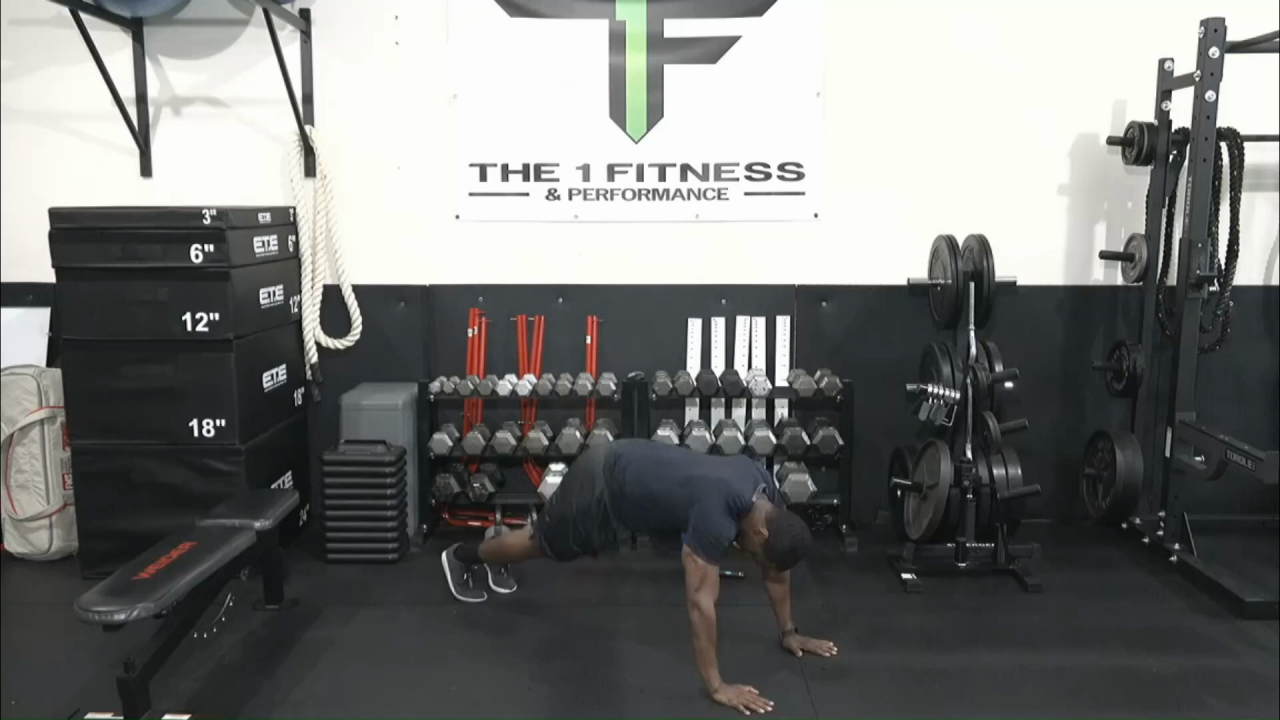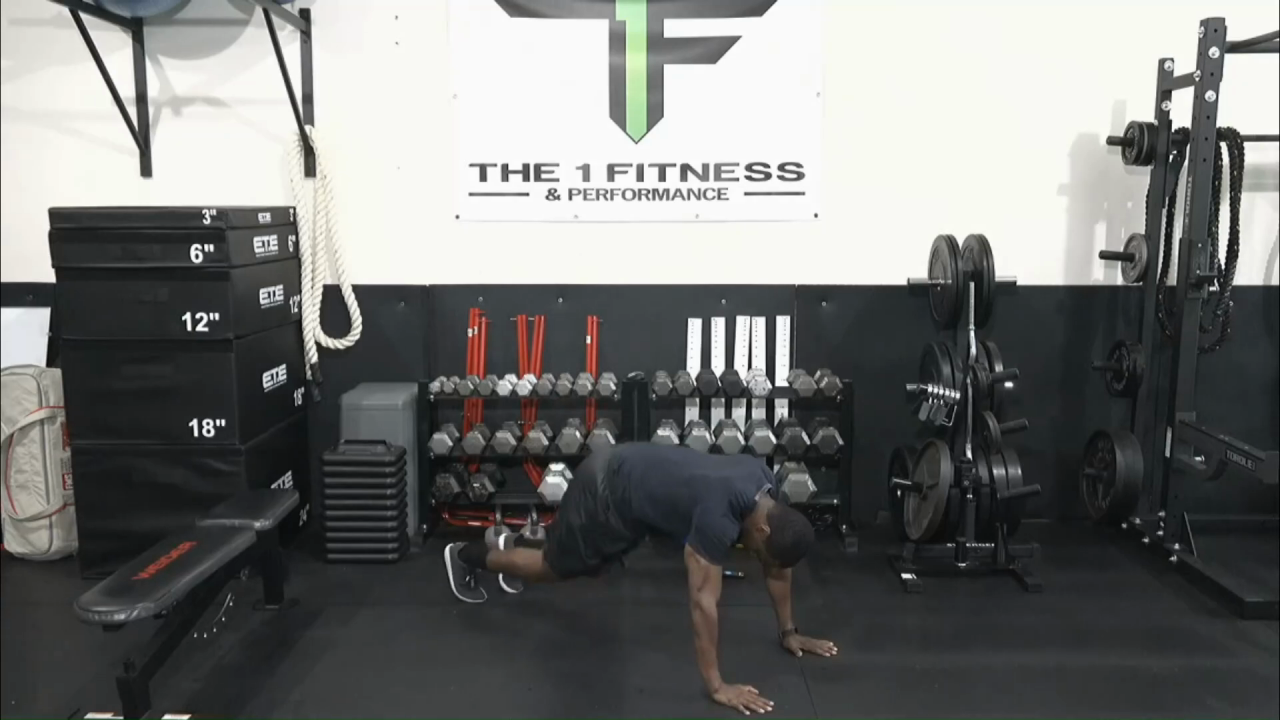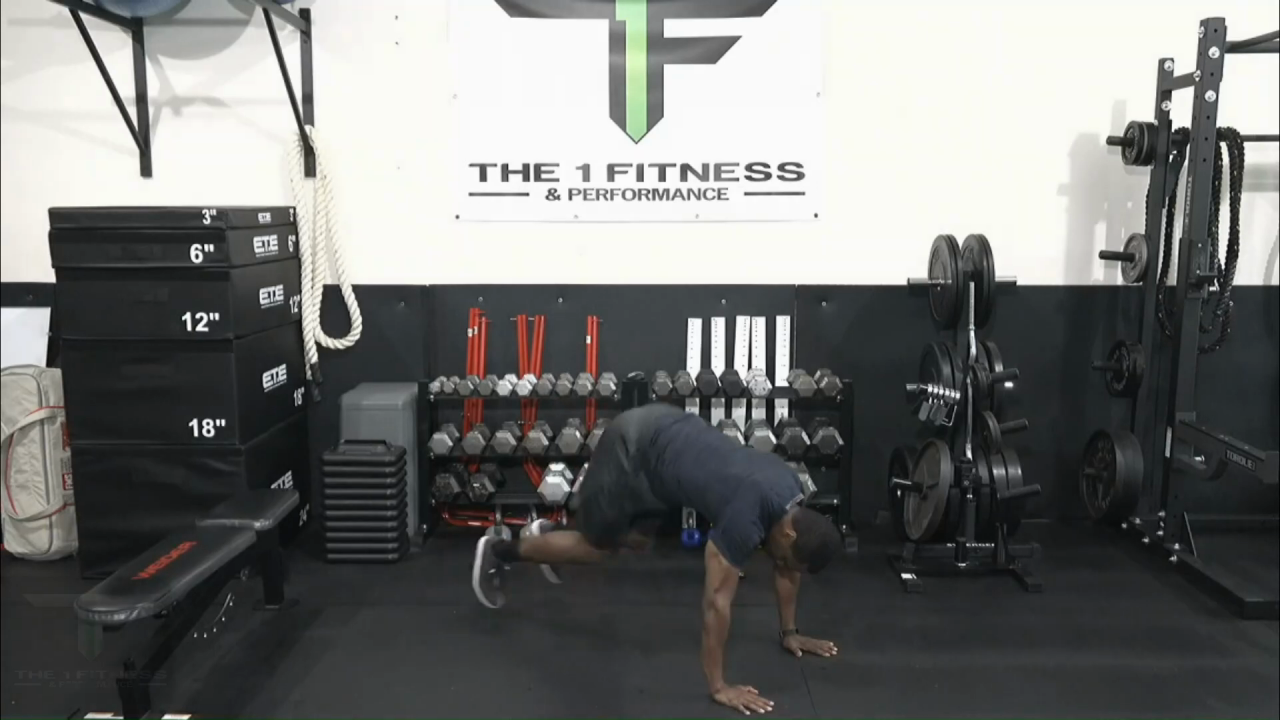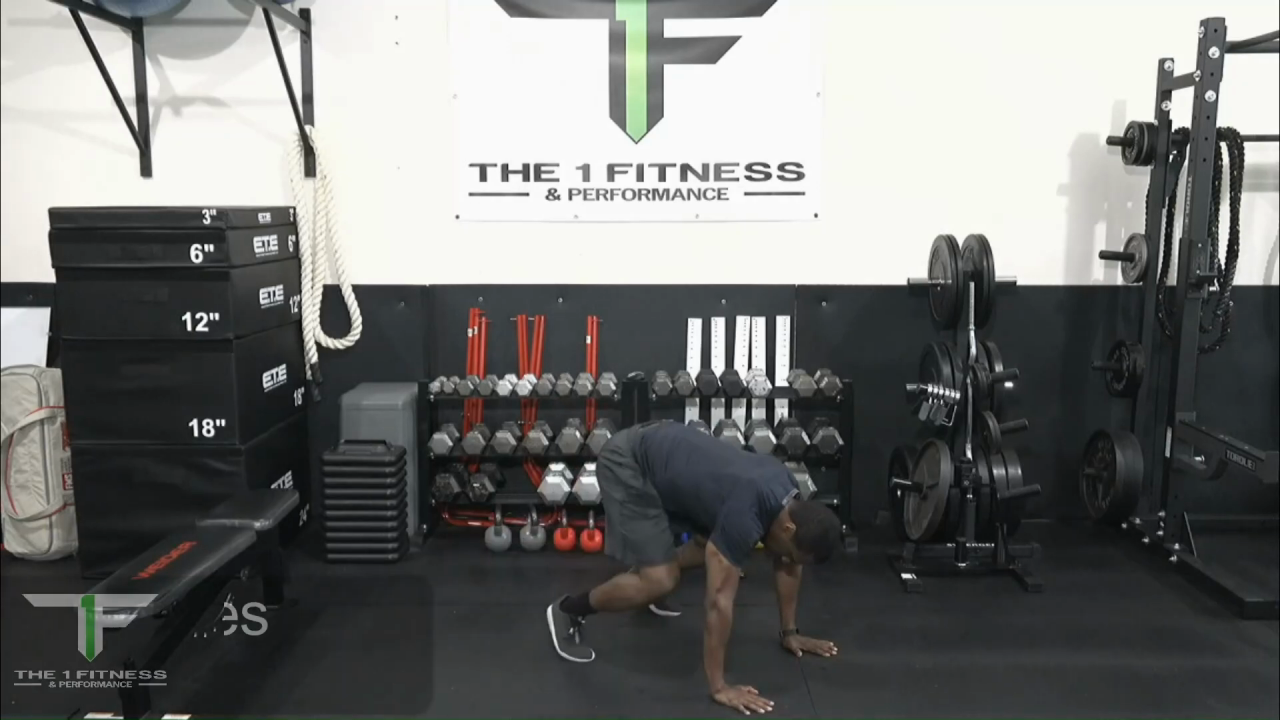
dt=0.3s
person 1, frame 1
left shoulder: (765, 490)
right shoulder: (717, 516)
left elbow: (775, 569)
right elbow: (701, 600)
left wrist: (789, 633)
right wrist: (717, 687)
left hip: (628, 463)
right hip: (603, 479)
left knee: (555, 540)
right knee: (544, 542)
left ankle: (495, 556)
right ankle: (462, 556)
person 1, frame 2
left shoulder: (766, 489)
right shoulder: (719, 515)
left elbow: (777, 566)
right elbow: (703, 599)
left wrist: (789, 632)
right wrist: (717, 686)
left hip: (630, 471)
right hip: (606, 490)
left knee: (585, 564)
right knee: (556, 567)
left ankle: (518, 546)
right ankle: (465, 556)
person 1, frame 3
left shoulder: (790, 496)
right shoulder: (746, 518)
left elbow: (785, 572)
right elbow: (717, 600)
left wrist: (789, 633)
right wrist: (717, 687)
left hip: (665, 425)
right hip: (635, 444)
left knee: (636, 540)
right knee: (594, 547)
left ankle: (552, 533)
right ankle: (498, 552)
person 1, frame 4
left shoulder: (788, 497)
right shoulder: (745, 514)
left elbow: (787, 567)
right elbow: (720, 600)
left wrist: (790, 632)
right wrist: (719, 687)
left hip: (663, 446)
right hip: (630, 460)
left knee: (716, 546)
right knee: (660, 580)
left ankle: (645, 569)
right ankle: (569, 612)
